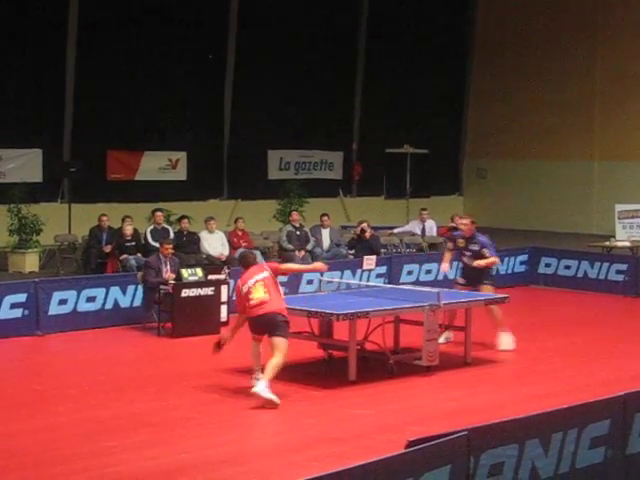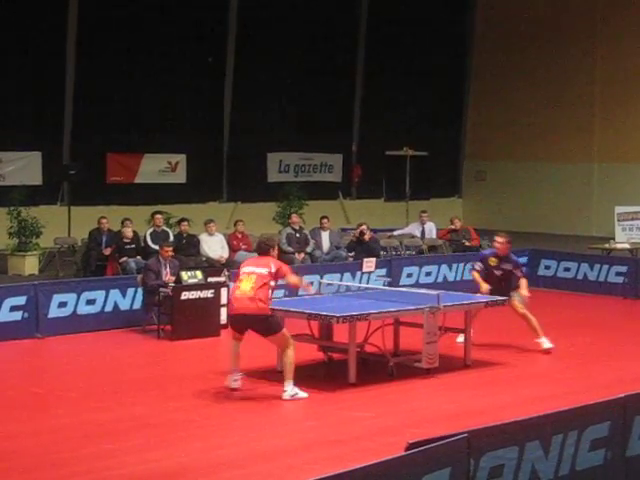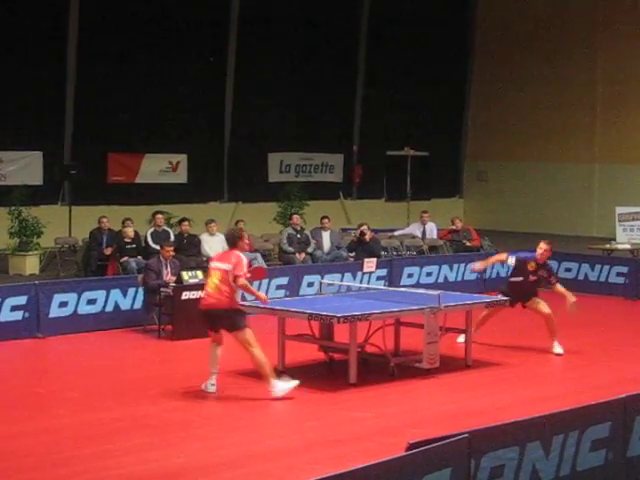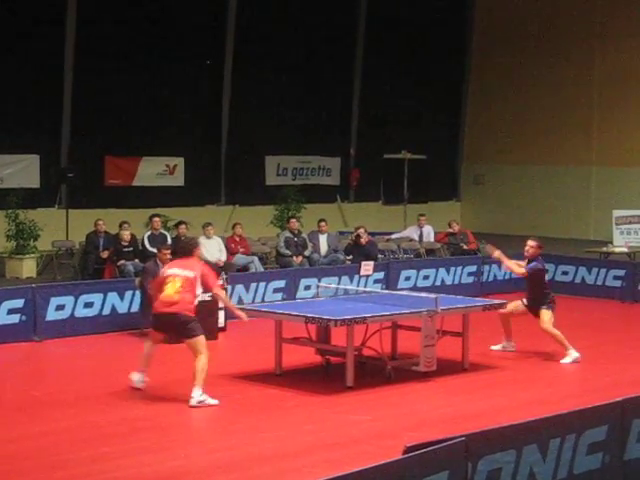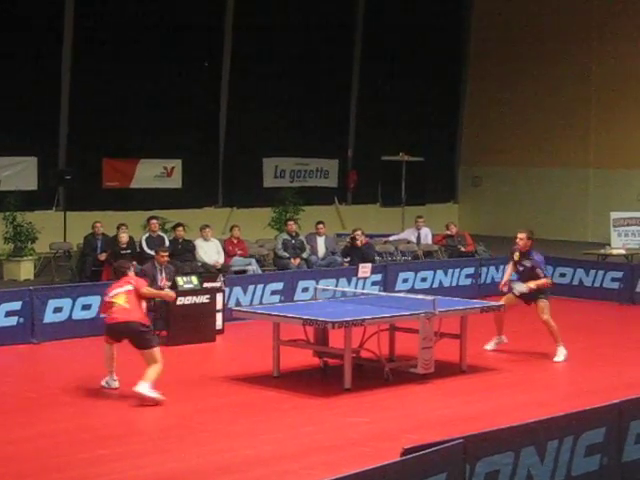
dt=0.3s
person 1, frame 1
left shoulder: (240, 282)
right shoulder: (266, 268)
left elbow: (242, 314)
right elbow: (284, 267)
left wrist: (230, 334)
right wrist: (312, 267)
left hip: (254, 316)
right hip: (275, 314)
left knee: (257, 339)
right knee: (279, 356)
left ankle: (257, 377)
right ankle: (264, 386)
person 1, frame 2
left shoulder: (246, 263)
right shoulder: (275, 264)
right elbow: (293, 281)
right wrist: (306, 286)
left hip: (235, 312)
right hip: (259, 313)
left knee: (236, 338)
right knee: (288, 346)
left ankle: (234, 378)
right ankle: (289, 388)
person 1, frame 3
left shoulder: (216, 257)
right shoulder: (239, 258)
right elbow: (240, 282)
right wrist: (258, 294)
left hip: (207, 306)
right hip: (225, 307)
left knee: (216, 342)
right knee: (252, 346)
left ankle: (212, 381)
right ankle: (275, 385)
person 1, frame 4
left shoulder: (168, 266)
right shoulder: (202, 268)
left elbow: (154, 290)
right elbow: (217, 292)
right wrist: (235, 310)
left hip: (161, 311)
right hip: (182, 315)
left knee: (152, 341)
right knee: (202, 354)
left ankle: (139, 377)
right ankle: (197, 394)
person 1, frame 5
left shoulder: (110, 290)
right shoulder: (136, 281)
left elbow: (104, 310)
right elbow: (143, 290)
right wrist: (165, 293)
left hip: (113, 323)
right hip: (137, 324)
left knee: (110, 341)
right knee: (157, 363)
left ankle: (111, 379)
right ankle: (145, 386)
person 2, frame 1
left shoulder: (482, 241)
right shoulder: (455, 237)
left elbow: (495, 261)
right elbow: (448, 250)
left wrist: (483, 262)
right wrist: (445, 262)
left hip: (482, 276)
right hip: (466, 275)
left knee: (490, 305)
left ankle: (505, 334)
right ankle: (447, 332)
person 2, frame 2
left shoulder: (514, 261)
right shoulder: (486, 255)
left elbow: (522, 278)
right elbow: (475, 272)
left wrist: (524, 290)
right wrist: (482, 284)
left hip: (508, 290)
right hip: (489, 289)
left knee: (523, 312)
left ankle: (542, 339)
person 2, frame 3
left shoulder: (547, 269)
right shoulder: (525, 257)
left elbow: (555, 284)
right elbow: (503, 257)
left wrist: (568, 296)
right wrist: (484, 263)
left hip: (528, 295)
right hip: (509, 293)
left knee: (547, 313)
right knee: (488, 313)
left ankle: (555, 342)
person 2, frame 4
left shoulder: (537, 265)
right shoulder: (531, 259)
left elbow: (520, 272)
left wrist: (502, 258)
right wrist: (514, 262)
left hip: (544, 302)
right hip: (531, 299)
left knee: (546, 326)
right knee: (503, 312)
left ankle: (571, 352)
right ankle: (508, 343)
person 2, frame 5
left shoulder: (537, 259)
right shoulder: (516, 251)
left elbow: (547, 281)
left wrist: (534, 284)
right wrist: (506, 277)
left hip: (539, 291)
right hip: (521, 289)
left knee: (545, 318)
right knee: (498, 311)
left ankle: (560, 348)
right ankle: (499, 338)
